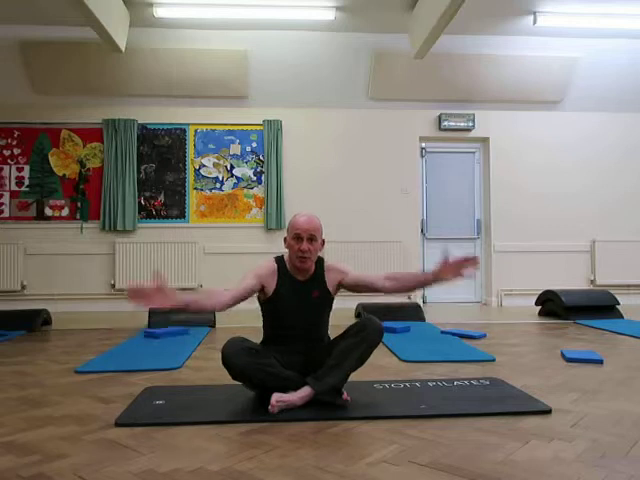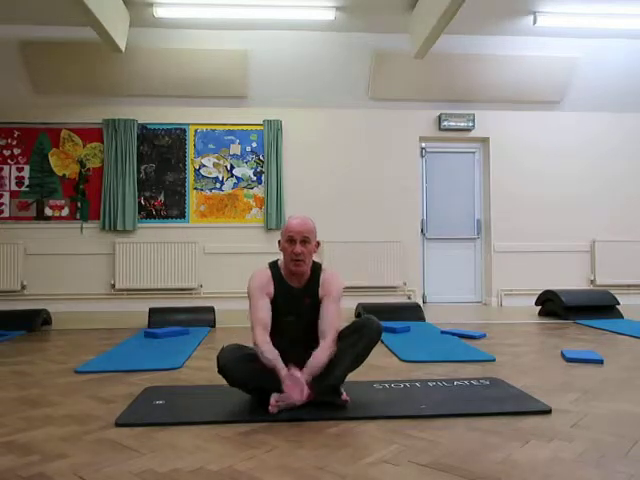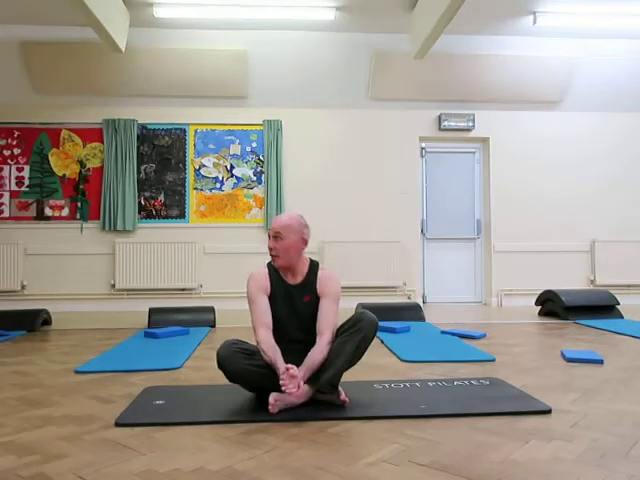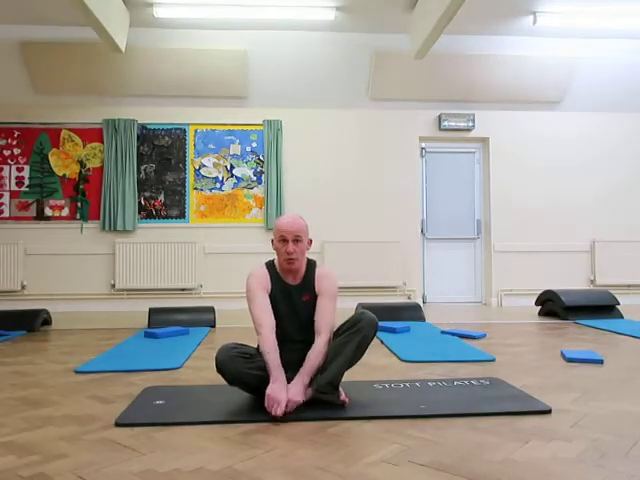
dt=0.7s
person 1, frame 1
left shoulder: (332, 273)
right shoulder: (268, 272)
left elbow: (384, 284)
right elbow: (224, 299)
left wrist: (434, 276)
right wrist: (177, 300)
left hip: (319, 359)
right hip: (276, 360)
left knee: (371, 326)
right knee: (233, 350)
left ankle: (304, 392)
right ankle: (321, 389)
person 1, frame 2
left shoulder: (329, 280)
right shoulder: (261, 279)
left elbow: (328, 340)
right elbow: (260, 336)
left wrist: (304, 377)
right wrist: (283, 373)
left hip: (315, 361)
right hip: (277, 363)
left knee: (370, 326)
right knee: (227, 358)
left ankle: (307, 389)
right ankle: (321, 391)
person 1, frame 3
left shoulder: (326, 279)
right shoulder: (259, 279)
left elbow: (325, 337)
right elbow: (263, 333)
left wrist: (301, 374)
right wrist: (282, 370)
left hip: (314, 361)
right hip: (277, 361)
left knee: (367, 321)
right knee: (227, 353)
left ankle: (305, 391)
right ankle: (320, 389)
person 1, frame 4
left shoulder: (324, 278)
right shoulder: (259, 278)
left elbow: (323, 336)
right elbow: (265, 332)
left wrist: (300, 382)
right wrist: (278, 381)
left hip: (314, 359)
right hip: (276, 360)
left knee: (366, 321)
right knee: (226, 357)
left ankle: (309, 390)
right ankle: (321, 389)
